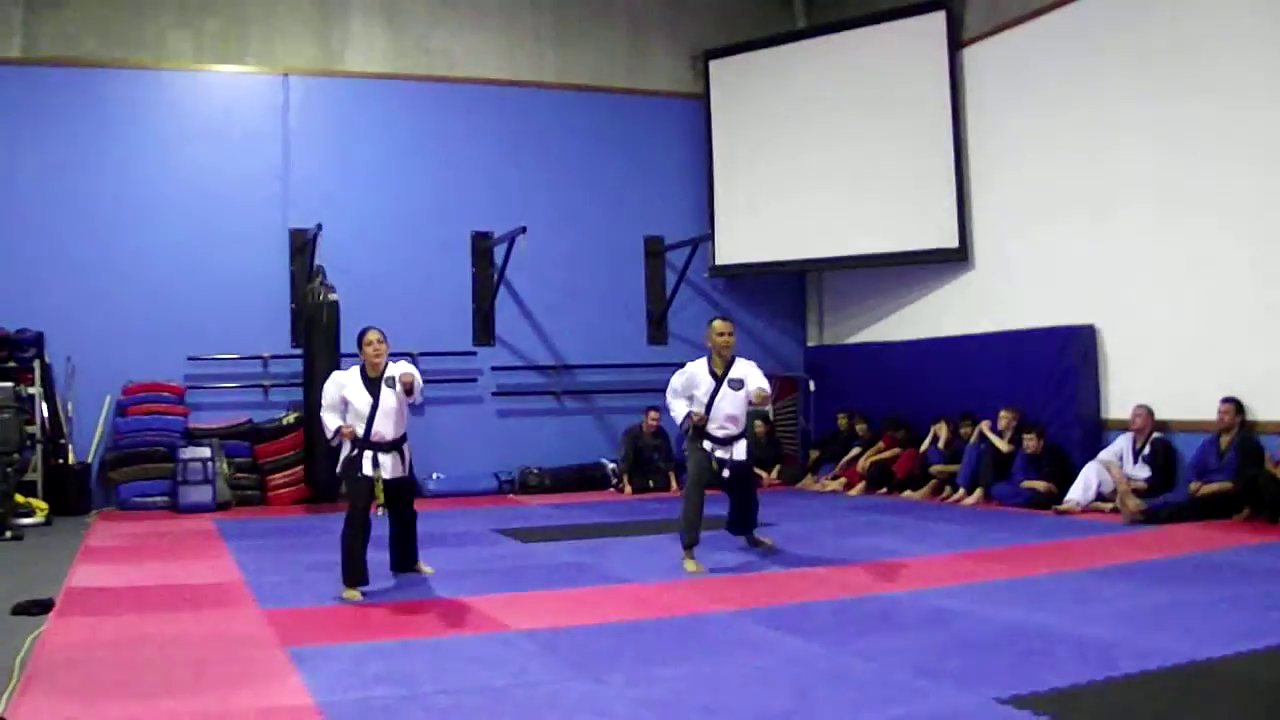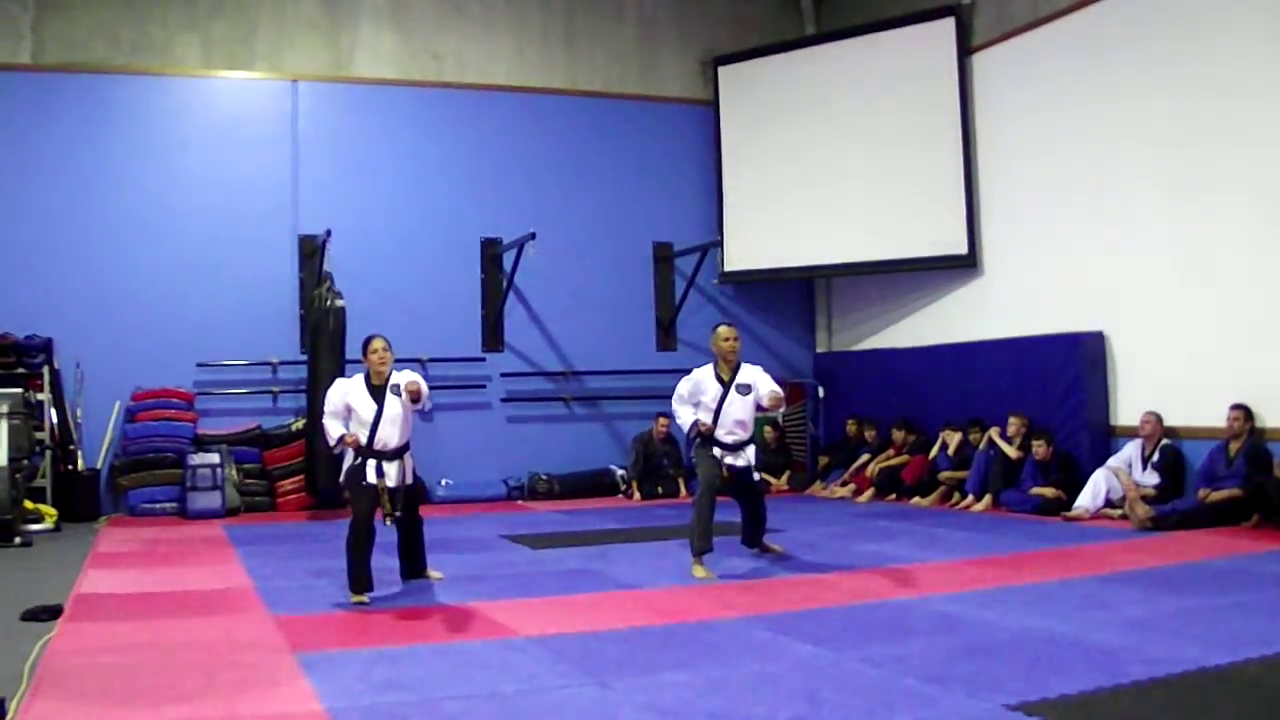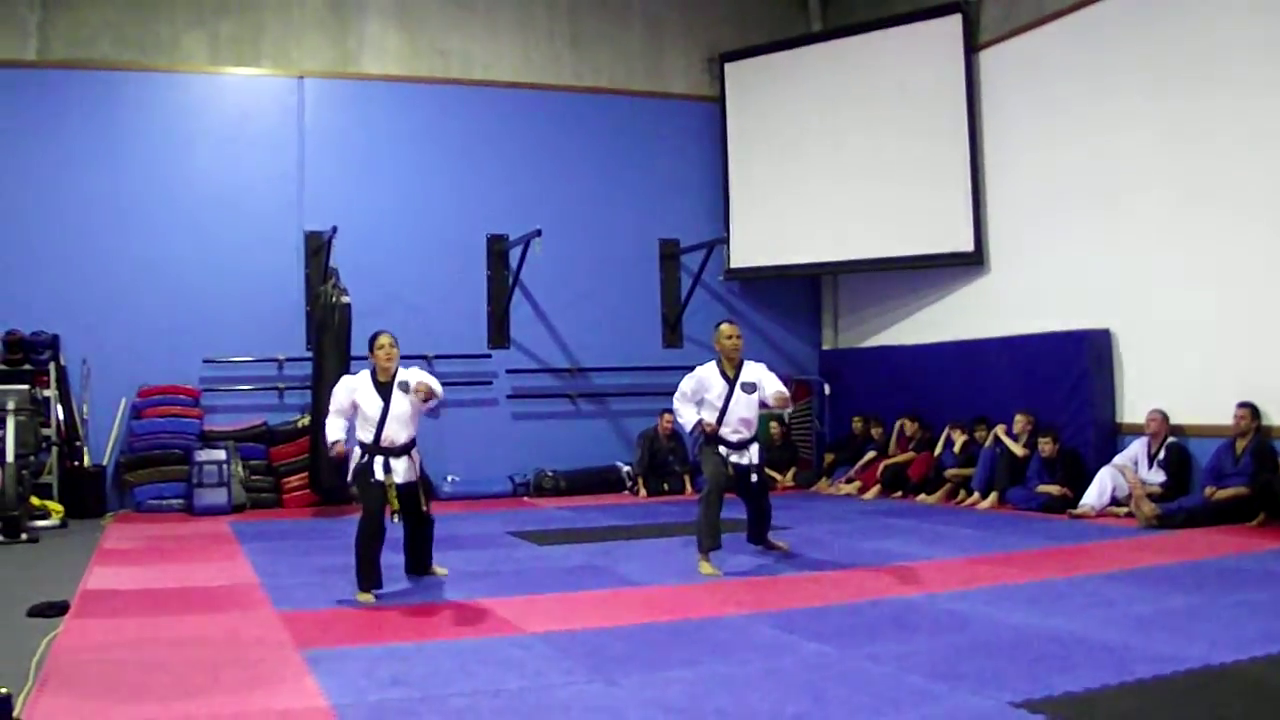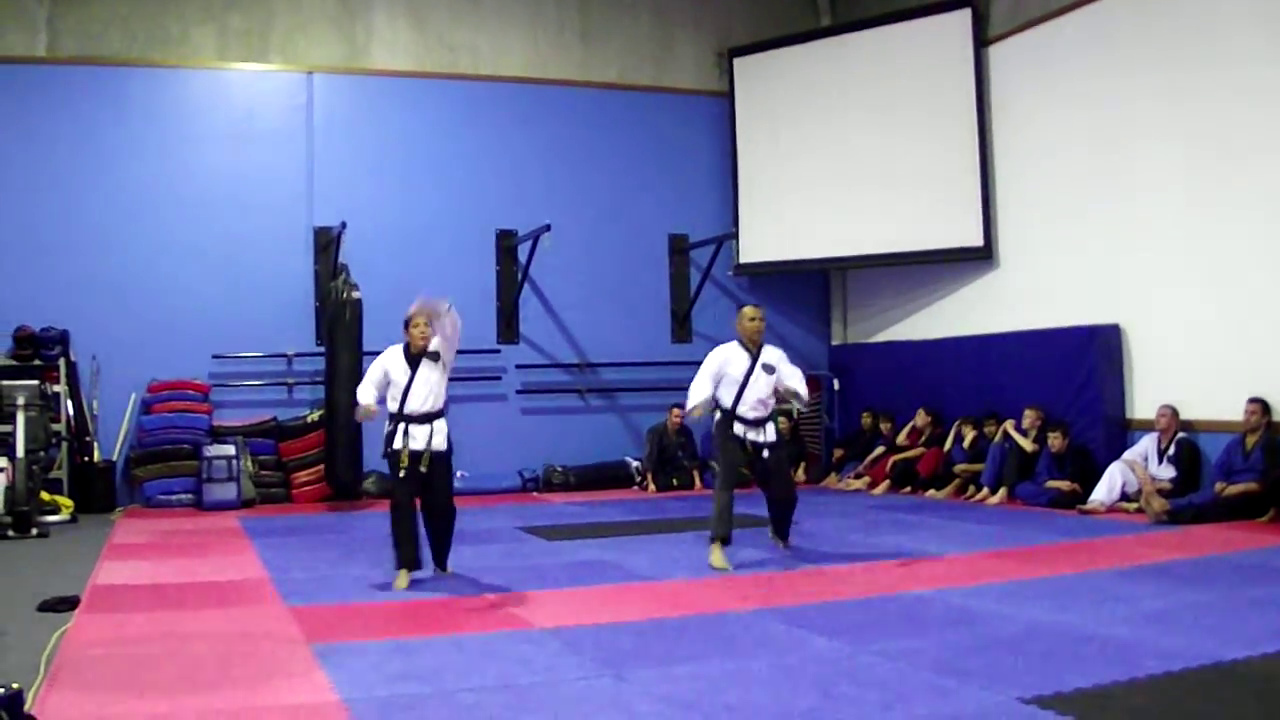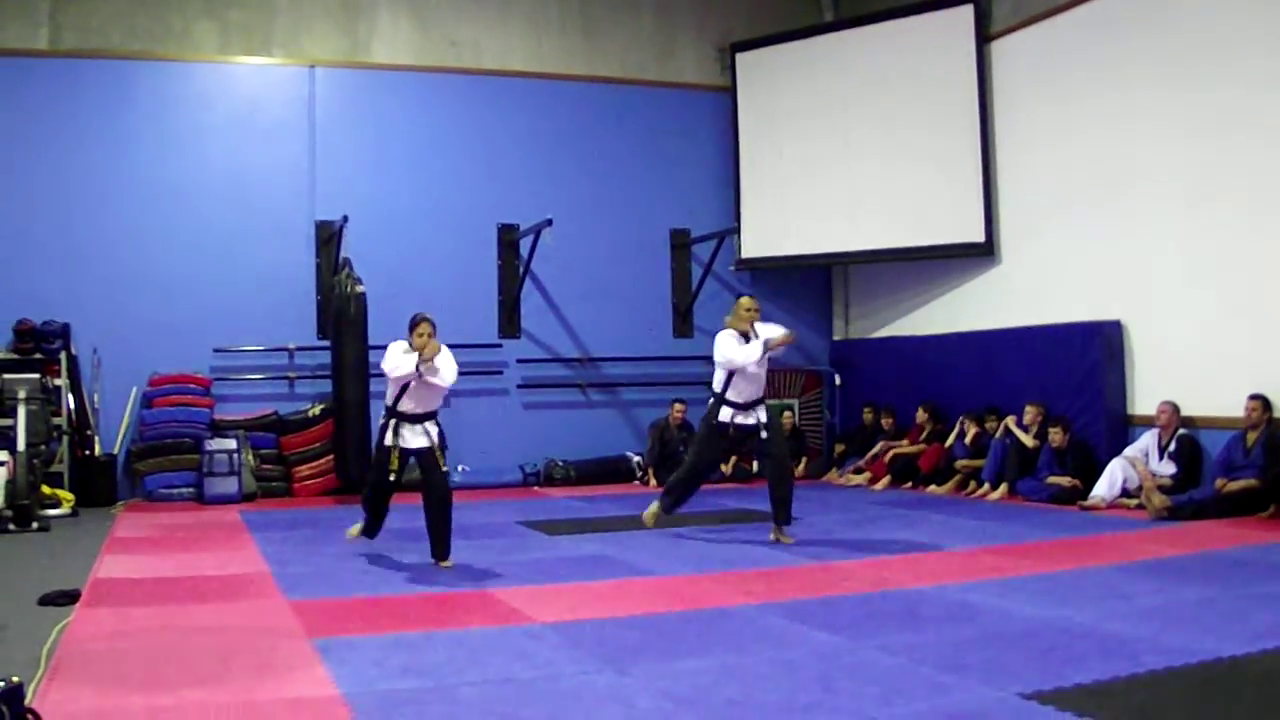
dt=0.4s
person 1, frame 1
left shoulder: (400, 372)
right shoulder: (345, 380)
left elbow: (412, 390)
right elbow: (329, 409)
left wrist: (409, 384)
right wrist: (338, 429)
left hip: (394, 457)
right hip: (360, 458)
left knee: (404, 513)
right knee: (357, 516)
left ankle: (408, 561)
right ankle: (352, 582)
person 1, frame 2
left shoulder: (404, 381)
right shoulder: (349, 387)
left elbow: (419, 398)
right elbow: (331, 416)
left wrist: (416, 392)
right wrist: (341, 437)
left hip: (398, 464)
right hip: (363, 466)
left knee: (409, 519)
right knee: (362, 522)
left ankle: (416, 568)
right ankle: (358, 587)
person 1, frame 3
left shoulder: (412, 377)
right shoulder: (354, 385)
left elbow: (433, 392)
right elbow: (337, 414)
left wrist: (429, 391)
right wrist: (336, 440)
left hip: (406, 461)
right hip: (372, 463)
left knee: (419, 517)
right knee: (372, 521)
left ankle: (420, 566)
right ankle: (366, 585)
person 1, frame 4
left shoulder: (441, 352)
right shoulder: (391, 356)
left elbow: (451, 328)
right elbow: (371, 384)
left wrist: (432, 310)
right wrist: (367, 404)
left hip: (434, 435)
right hip: (401, 436)
left knee: (440, 501)
right knee: (402, 500)
left ankle: (441, 561)
right ankle: (406, 566)
person 1, frame 5
left shoulder: (442, 353)
right shoulder: (397, 349)
left elbow: (446, 379)
right elbow: (393, 371)
left wrist: (429, 363)
right wrist: (422, 360)
left hip: (427, 431)
right hip: (395, 429)
left knee: (438, 491)
right knee: (379, 485)
left ankle: (441, 553)
right ankle: (368, 525)
person 2, frame 1
left shoulder: (746, 368)
right shoulder: (693, 370)
left elbow: (759, 387)
right elbow: (674, 395)
left wrist: (761, 395)
right wrist: (687, 415)
left hip: (734, 446)
right hip: (702, 442)
left knee: (745, 494)
right knee: (694, 487)
left ankle: (748, 535)
right ankle: (688, 553)
person 2, frame 2
left shoulder: (753, 373)
right shoulder: (699, 377)
left elbow: (769, 391)
right elbow: (680, 402)
left wrist: (775, 398)
right wrist: (694, 424)
left hip: (742, 452)
right hip: (710, 449)
left knee: (754, 501)
right knee: (705, 493)
left ankle: (757, 541)
right ankle: (698, 559)
person 2, frame 3
left shoulder: (757, 371)
right shoulder: (703, 374)
left elbow: (774, 389)
right elbow: (681, 401)
left wrist: (781, 398)
right wrist: (697, 423)
left hip: (746, 449)
right hip: (715, 447)
left knee: (759, 499)
right knee: (713, 489)
left ankle: (761, 539)
right ankle: (704, 556)
person 2, frame 4
left shoulder: (775, 354)
right shoulder: (724, 353)
left elbow: (794, 380)
right elbow: (703, 380)
left wrist: (795, 392)
right wrist: (698, 403)
left hip: (762, 432)
right hip: (732, 430)
left knee: (783, 488)
right knee: (725, 482)
left ankle: (780, 535)
right ankle: (717, 547)
person 2, frame 5
left shoulder: (765, 333)
right shoulder: (725, 338)
left elbow: (781, 337)
right elbow: (737, 358)
left wrist: (751, 329)
right wrist: (770, 344)
left hip: (756, 415)
right hip: (724, 414)
left knee: (781, 467)
right knee: (697, 464)
left ankle: (779, 528)
right ankle: (661, 504)
